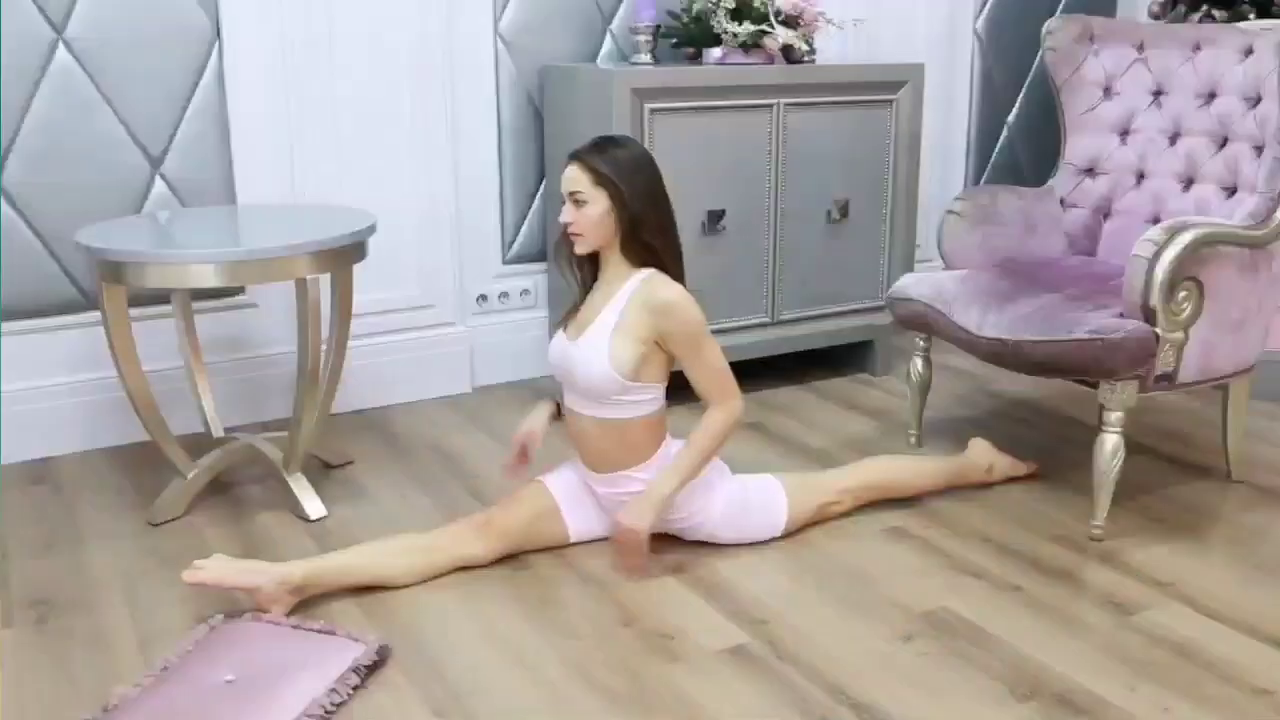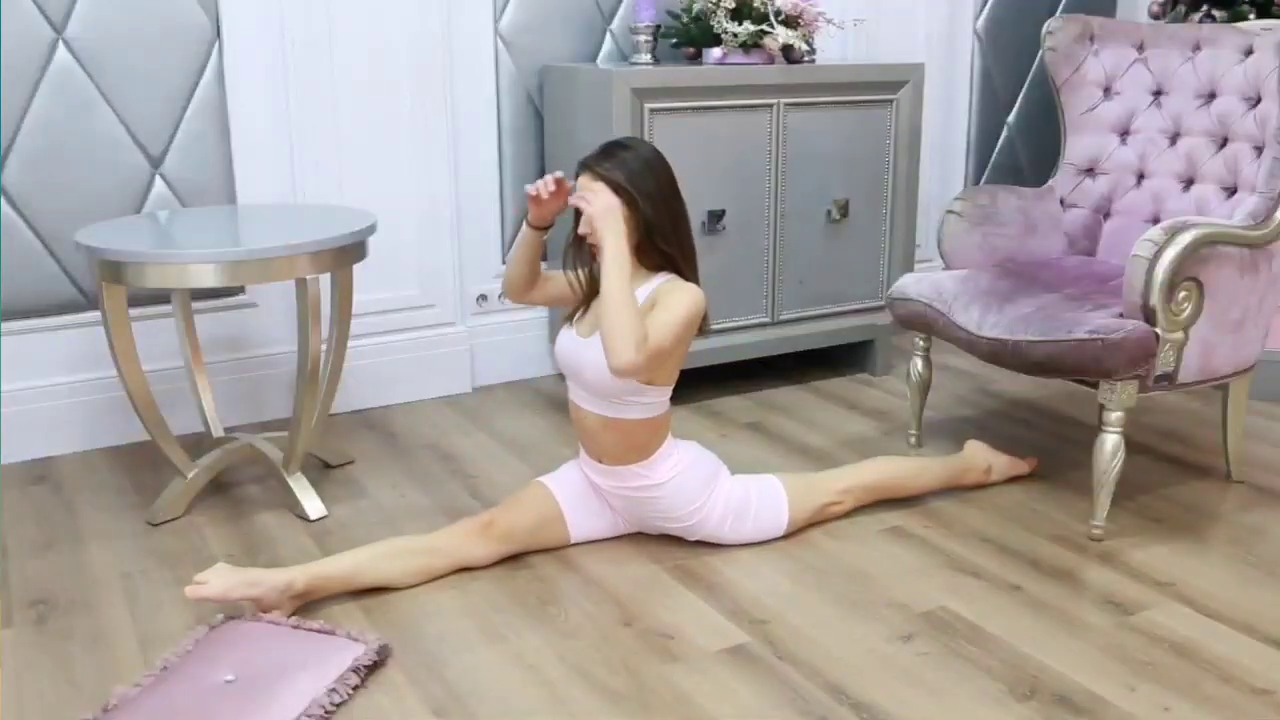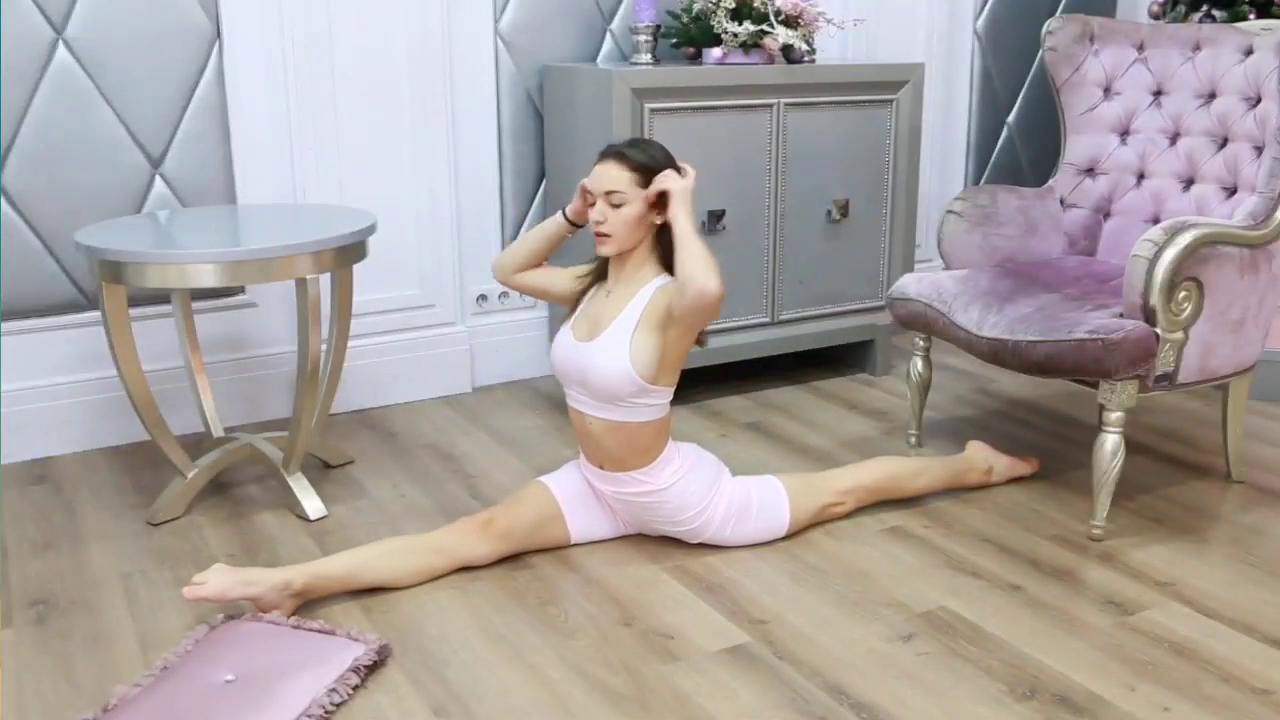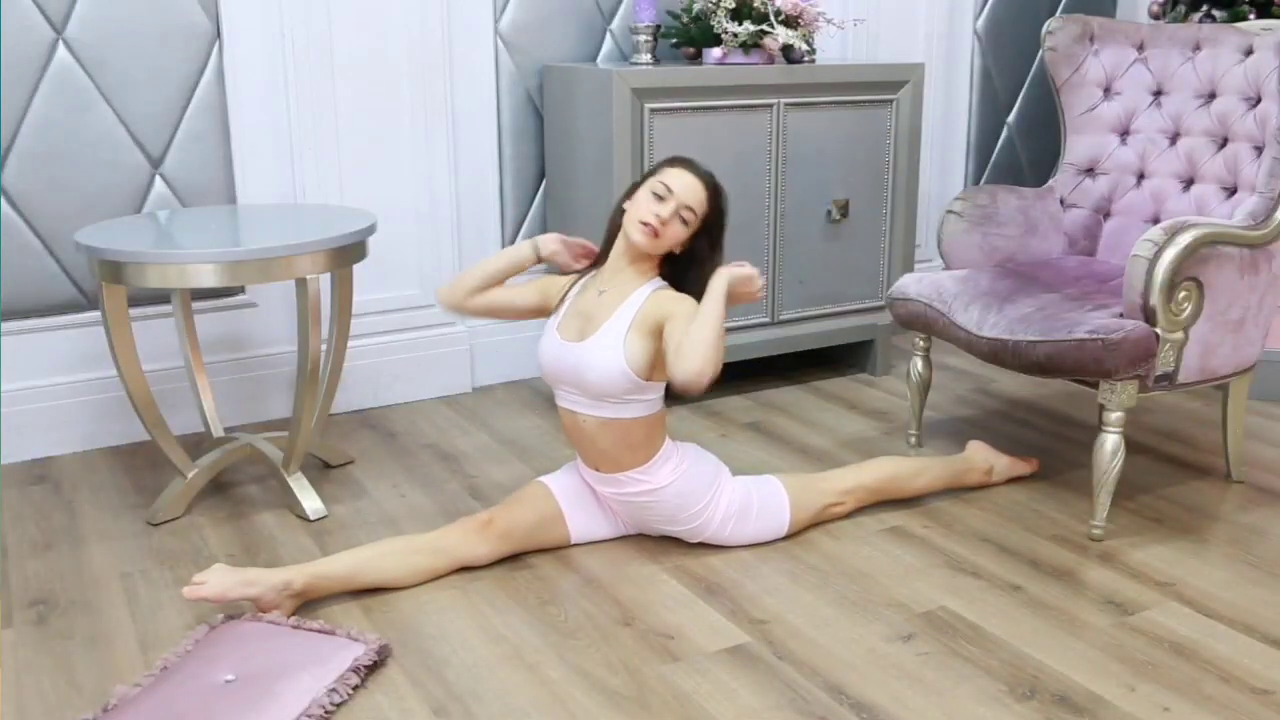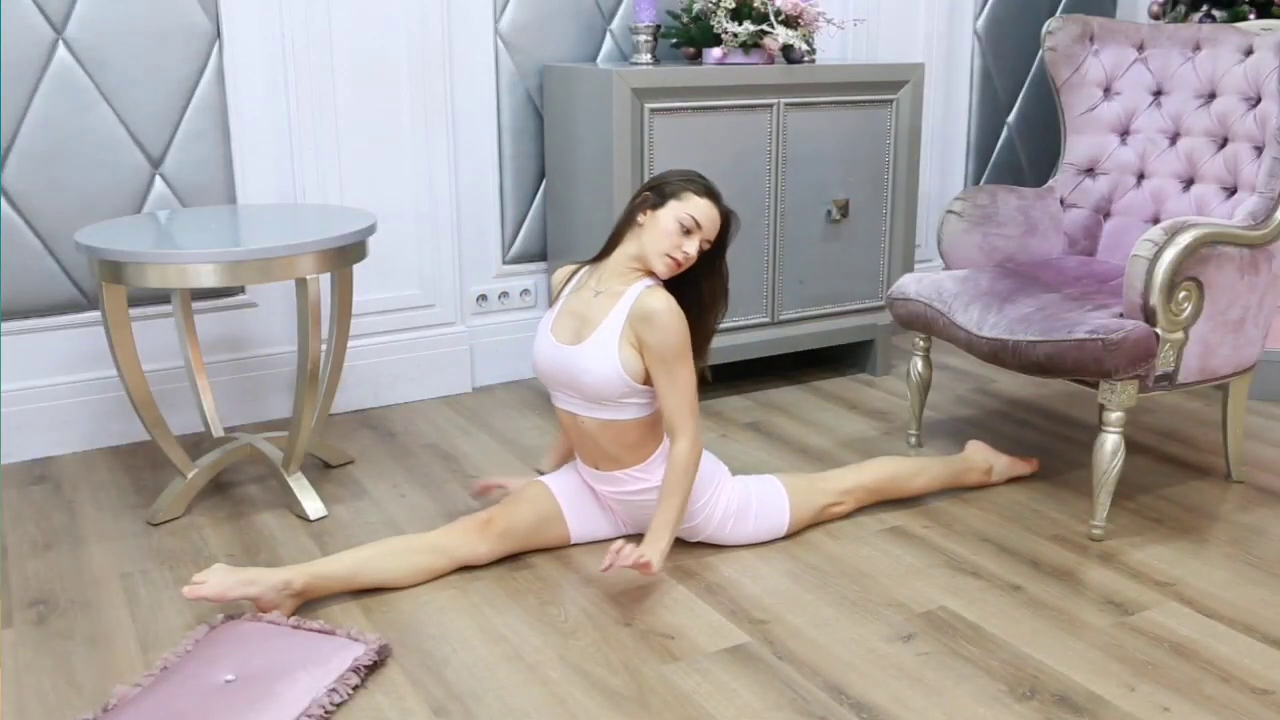
dt=0.5s
person 1, frame 1
left shoulder: (661, 299)
right shoulder: (598, 288)
left elbow: (728, 406)
left wrist: (657, 496)
right wrist: (550, 414)
left hip: (666, 486)
right hip: (600, 484)
right knee: (474, 535)
right ankle: (291, 580)
person 1, frame 2
left shoulder: (678, 298)
right shoulder: (600, 279)
left elbow: (626, 360)
right elbow: (519, 291)
left wrist: (611, 243)
right wrist: (537, 223)
left hip: (670, 485)
right hip: (598, 481)
right knee: (477, 536)
right ankle: (291, 584)
person 1, frame 3
left shoulder: (671, 301)
right shoulder: (592, 286)
left elbow: (709, 286)
right elbow: (507, 267)
left wrist: (684, 211)
right wrist: (570, 214)
left hip: (673, 492)
right hip: (599, 483)
right knee: (476, 535)
right ankle: (292, 583)
person 1, frame 4
left shoulder: (668, 307)
right shoulder: (573, 287)
left elbow: (694, 373)
right elbow: (456, 297)
left wrist: (724, 284)
right wrist: (541, 248)
left hip: (670, 489)
right hip: (596, 485)
right knee: (476, 535)
right ankle: (291, 583)
person 1, frame 5
left shoulder: (657, 308)
right shoulder: (569, 281)
left elbow: (684, 434)
left wrist: (659, 538)
right wrist: (547, 468)
left hip: (671, 490)
right hip: (597, 484)
right knee: (475, 534)
right ankle: (290, 582)
